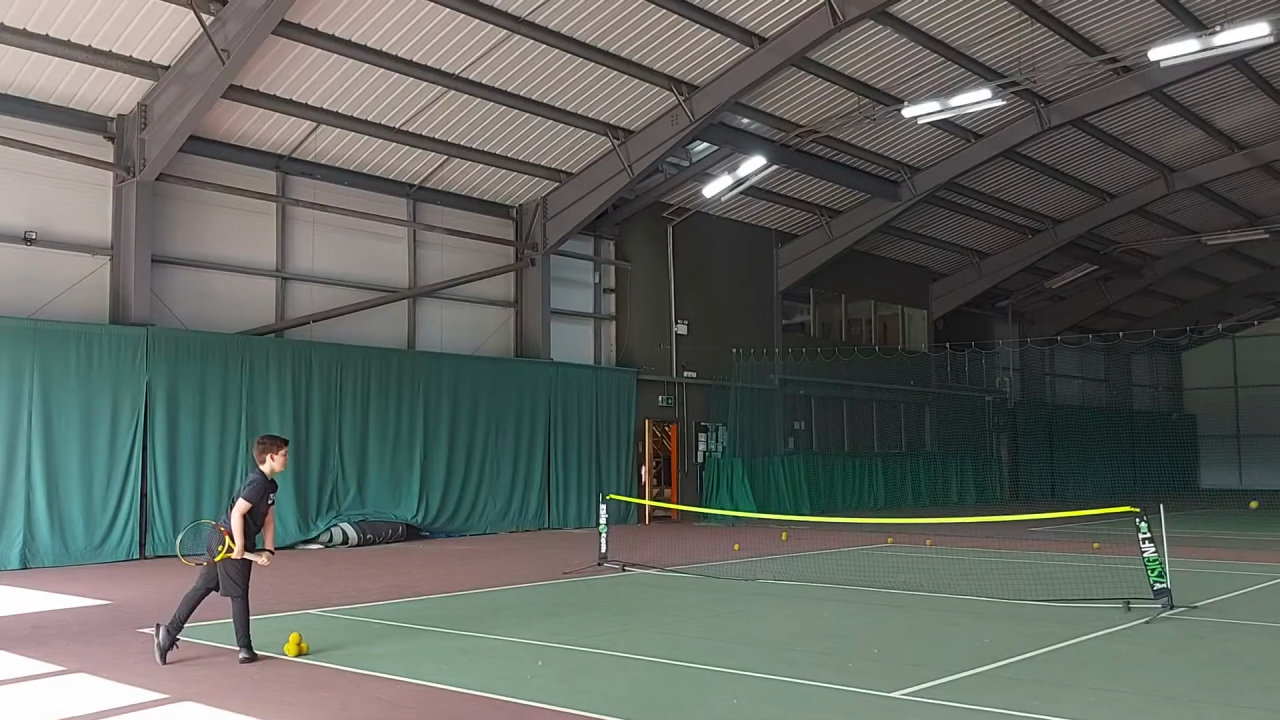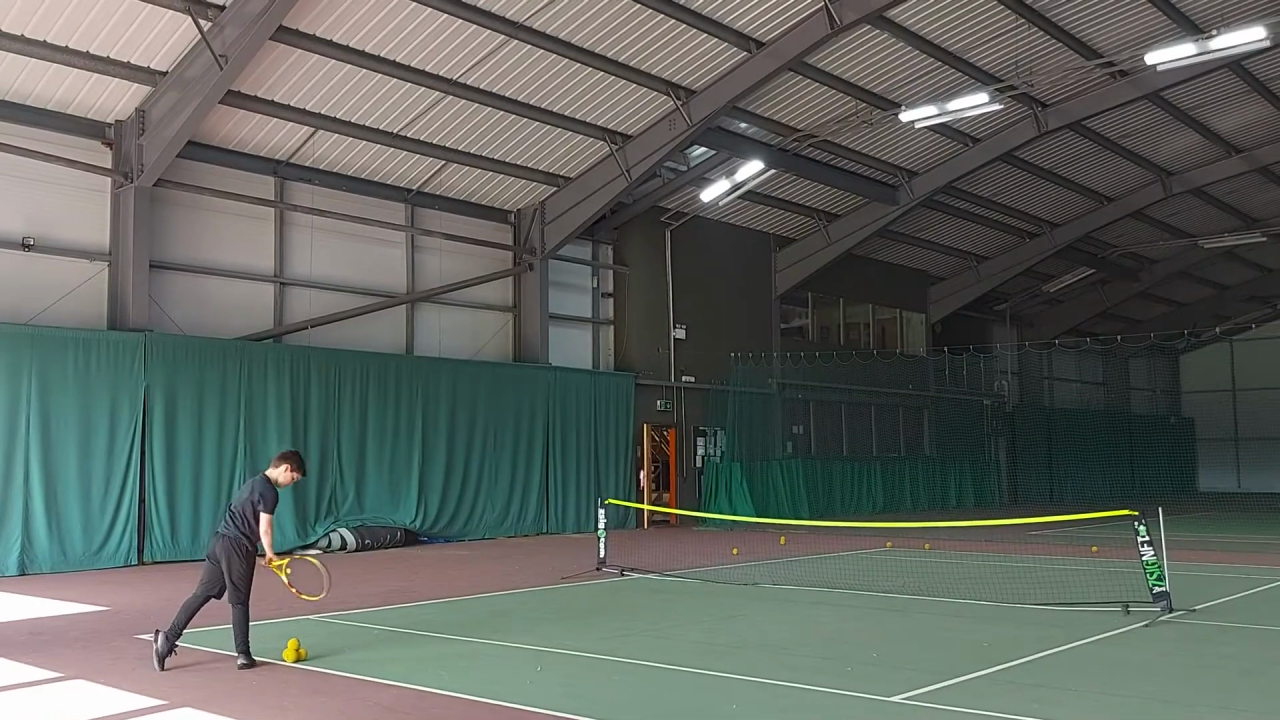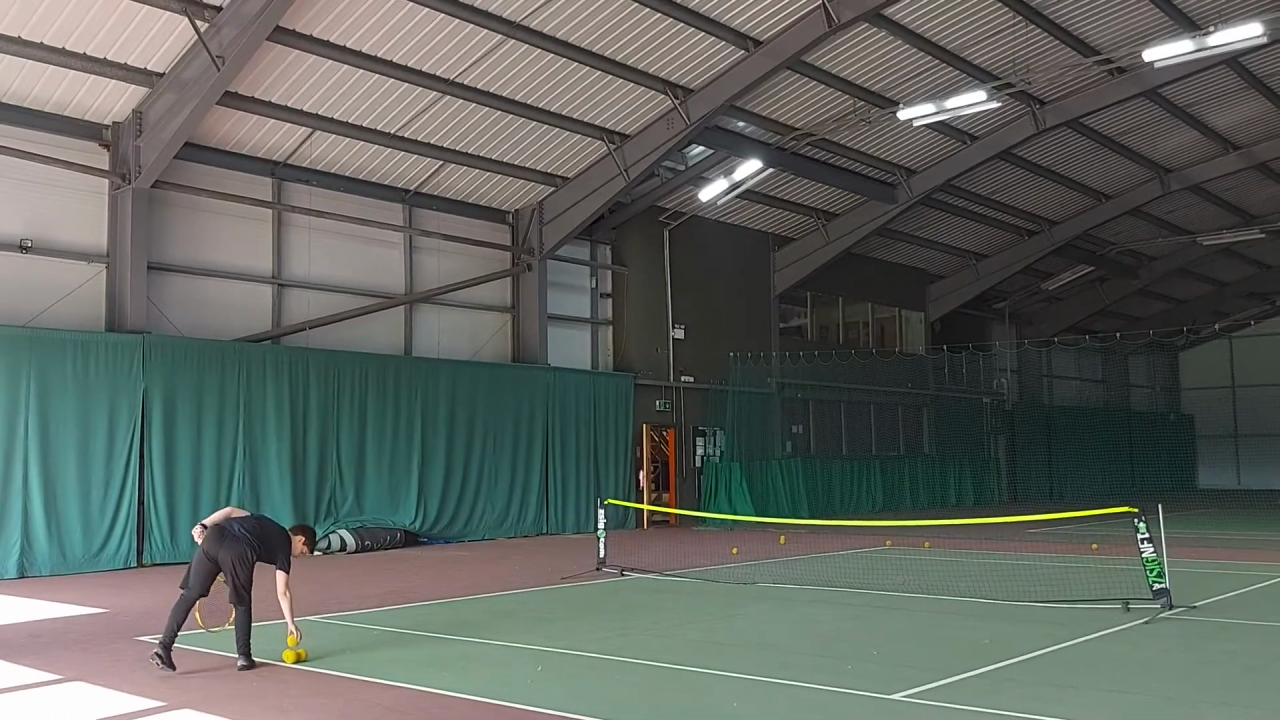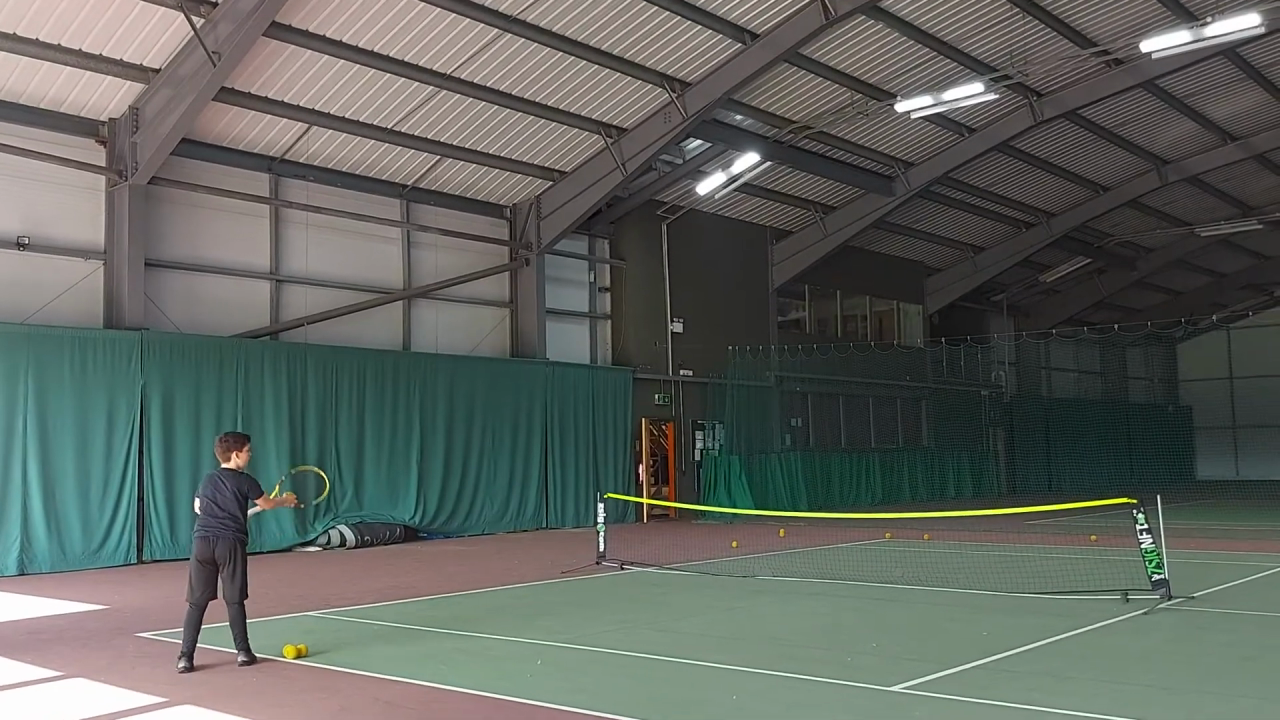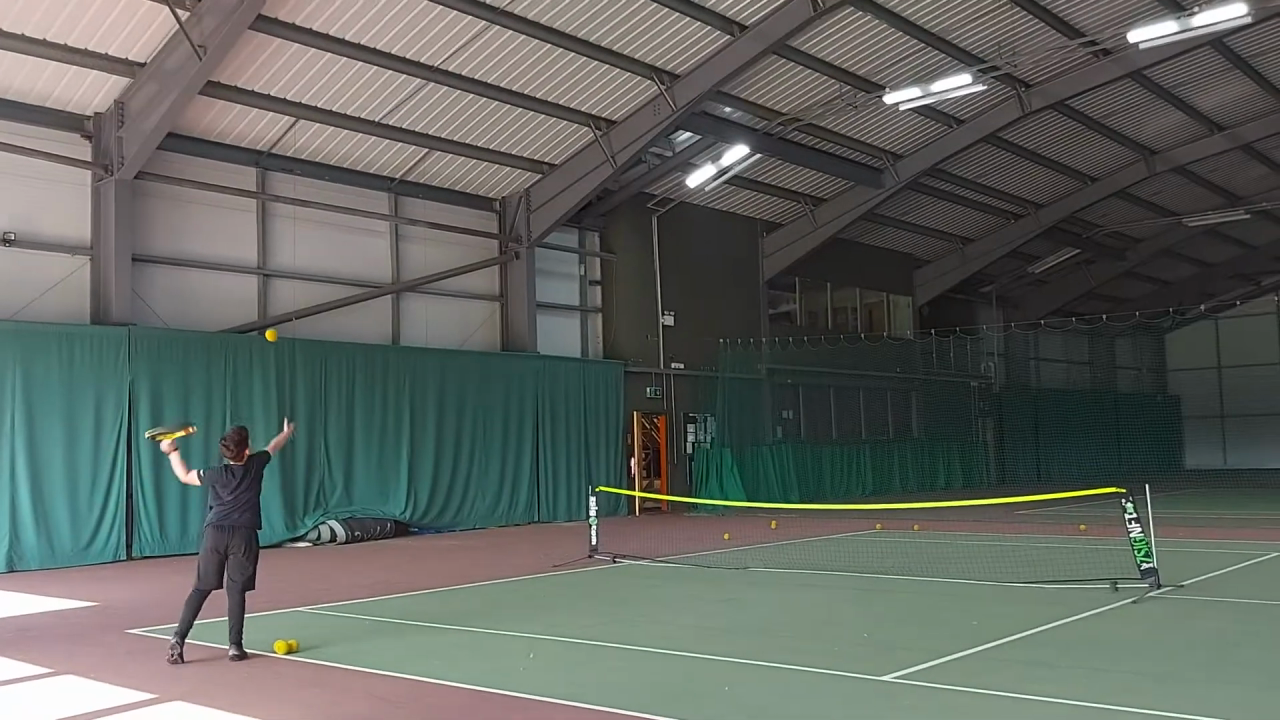
dt=1s
person 1, frame 1
left shoulder: (270, 485)
right shoulder: (258, 483)
left elbow: (268, 519)
right elbow: (237, 513)
left wrist: (268, 550)
right wrist: (240, 545)
right hip: (231, 543)
left knee: (201, 589)
right knee: (239, 596)
left ankle: (169, 633)
right ankle: (245, 649)
person 1, frame 2
left shoulder: (255, 483)
right shoulder: (269, 491)
right elbow: (264, 529)
right wrist: (270, 554)
left hip: (220, 540)
right hip: (237, 548)
left knee: (201, 594)
right knee: (239, 602)
left ankle: (168, 638)
right ankle: (243, 655)
person 1, frame 3
left shoulder: (262, 521)
right shoulder: (283, 548)
left elbow: (230, 511)
right elbow: (283, 592)
left wrist: (204, 525)
right wrist: (291, 624)
left hip: (214, 538)
right hip: (239, 551)
left knee: (189, 595)
right knee: (242, 604)
left ankle: (164, 646)
right ankle: (244, 656)
person 1, frame 4
left shoulder: (208, 479)
right shoulder: (245, 481)
right elbow: (266, 504)
right wrist: (285, 500)
left hip: (202, 541)
right hip: (230, 543)
left knee: (197, 602)
right knee: (234, 600)
left ankle: (186, 657)
right ankle: (243, 651)
person 1, frame 5
left shoulder: (217, 474)
right shoulder: (256, 464)
left elbow: (185, 476)
right elbow: (272, 447)
left wrist: (171, 450)
right wrist: (287, 433)
left hip: (216, 533)
right hip: (244, 536)
left knee: (200, 589)
right knee: (237, 591)
left ankle: (178, 640)
right ankle: (235, 646)
